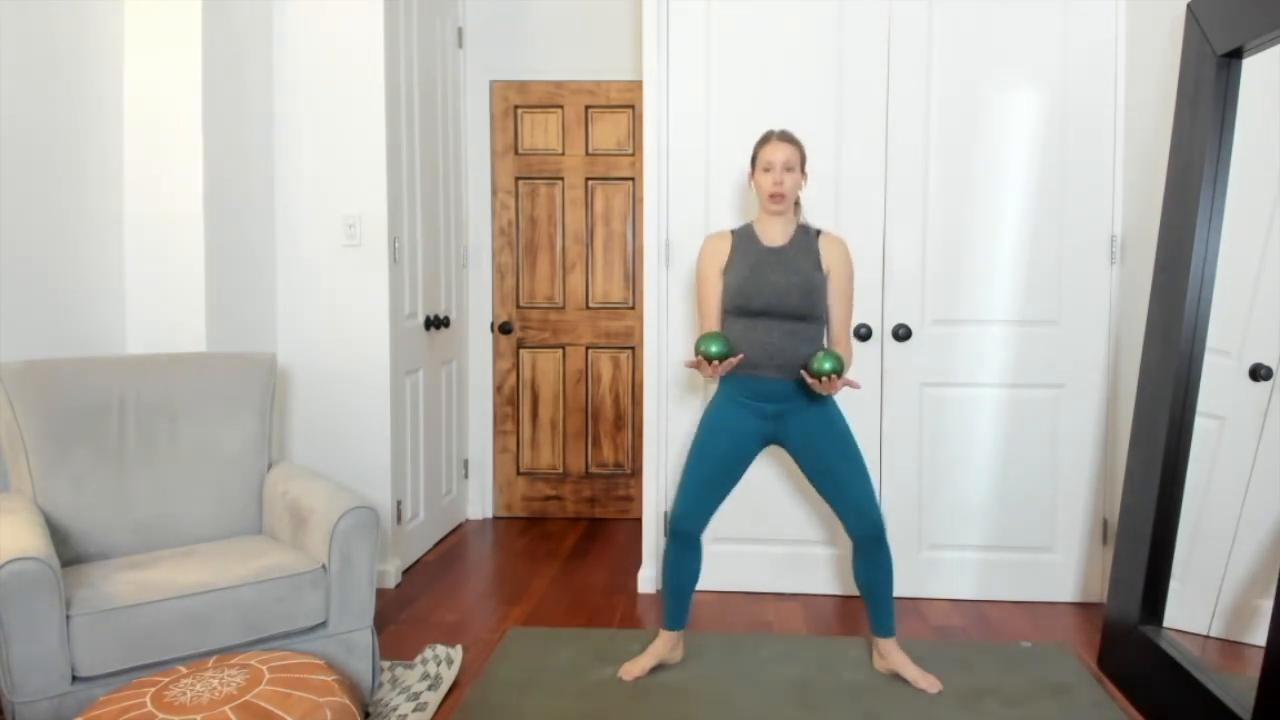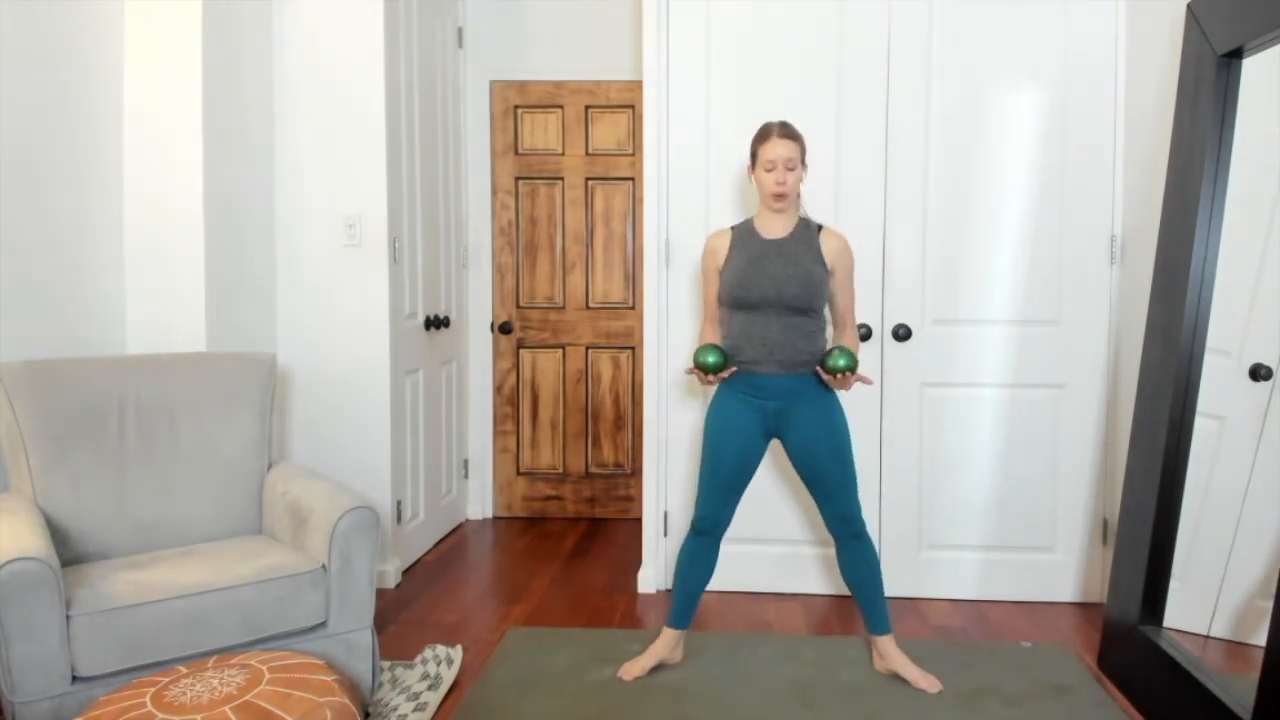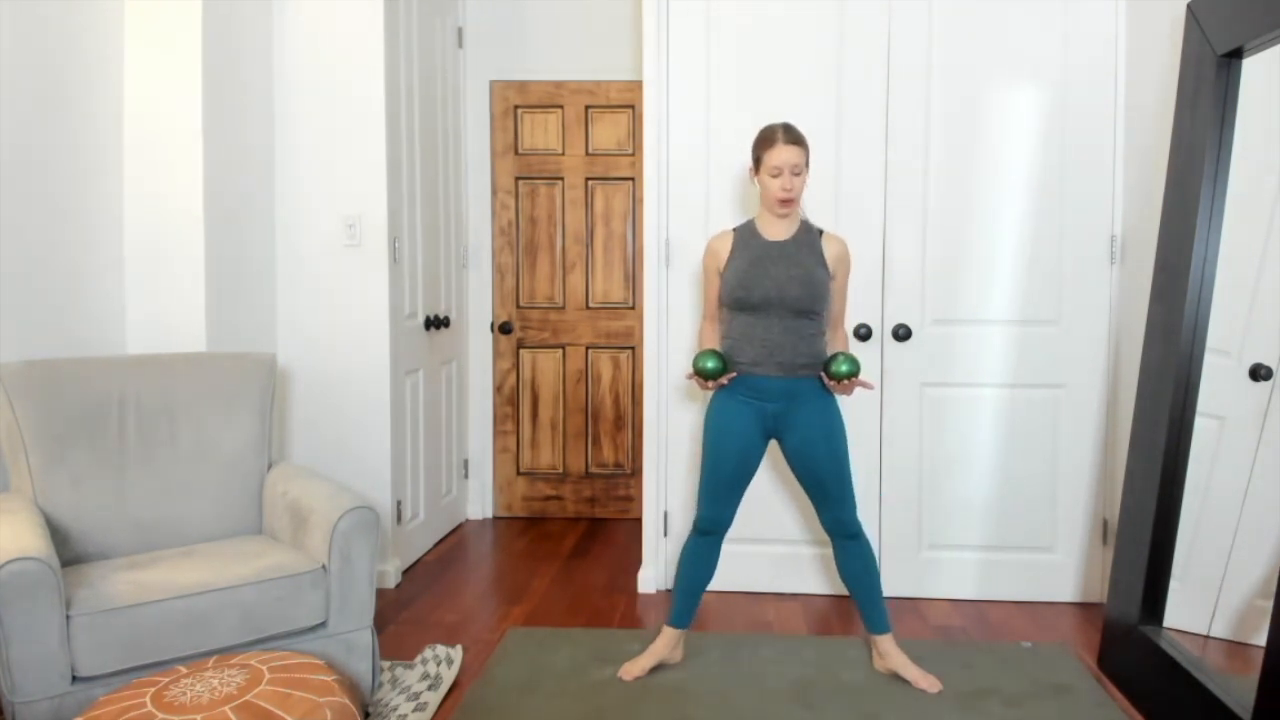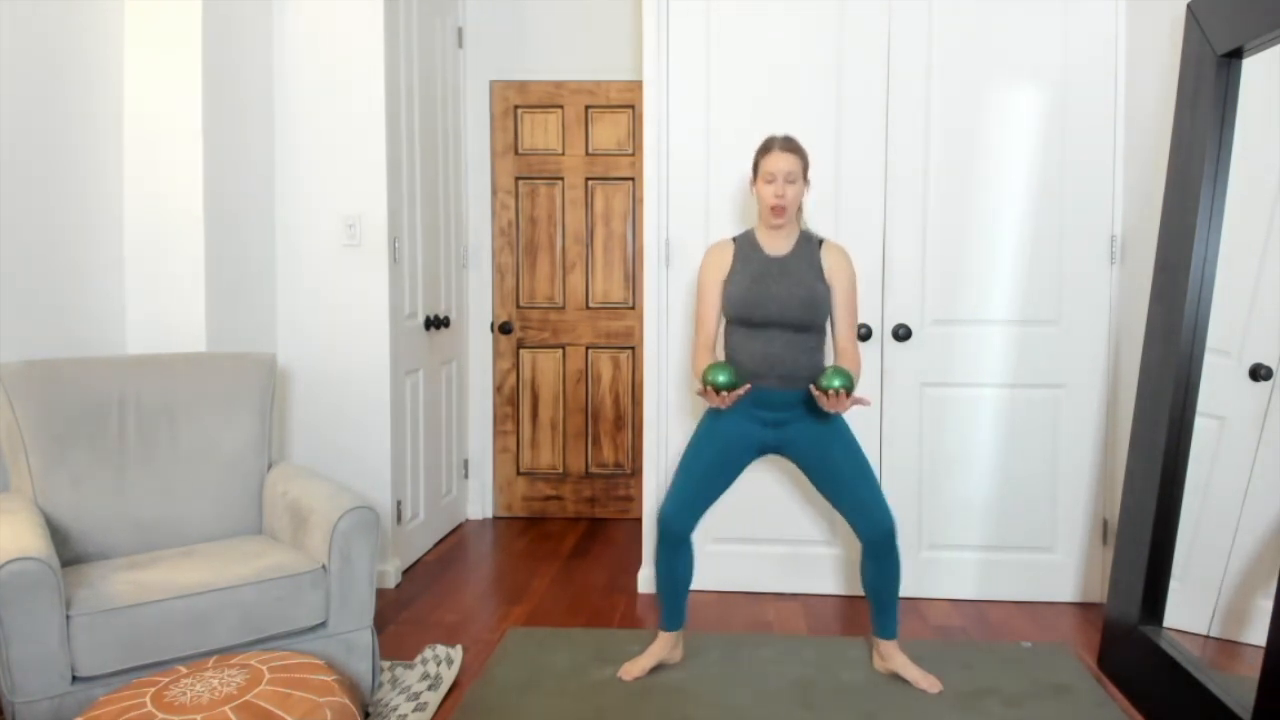
dt=0.4s
person 1, frame 1
left shoulder: (830, 250)
right shoulder: (720, 247)
left elbow: (841, 338)
right elbow: (709, 334)
left wrist: (835, 373)
right wrist: (710, 362)
left hip: (808, 403)
right hip: (738, 400)
left knee: (867, 524)
right knee: (684, 521)
left ankle: (887, 648)
right ankle: (669, 640)
person 1, frame 2
left shoulder: (830, 244)
right shoulder: (722, 244)
left elbow: (845, 325)
left wrist: (845, 367)
left hip: (810, 397)
right hip: (740, 397)
left knee: (848, 523)
right knee: (707, 522)
left ankle: (886, 648)
right ankle: (670, 641)
person 1, frame 3
left shoulder: (830, 249)
right shoulder: (724, 246)
left elbow: (834, 329)
left wrist: (843, 373)
left hip: (808, 400)
right hip: (738, 399)
left knee: (844, 525)
right knee: (709, 523)
left ankle: (885, 648)
right ankle: (670, 640)
person 1, frame 4
left shoulder: (832, 258)
right shoulder: (722, 255)
left elbow: (847, 346)
right elbow: (704, 340)
left wrist: (842, 390)
right wrist: (709, 384)
left hip: (809, 413)
right hip: (739, 412)
left knee: (878, 528)
right knee: (673, 520)
left ankle: (887, 648)
right ankle: (668, 640)
